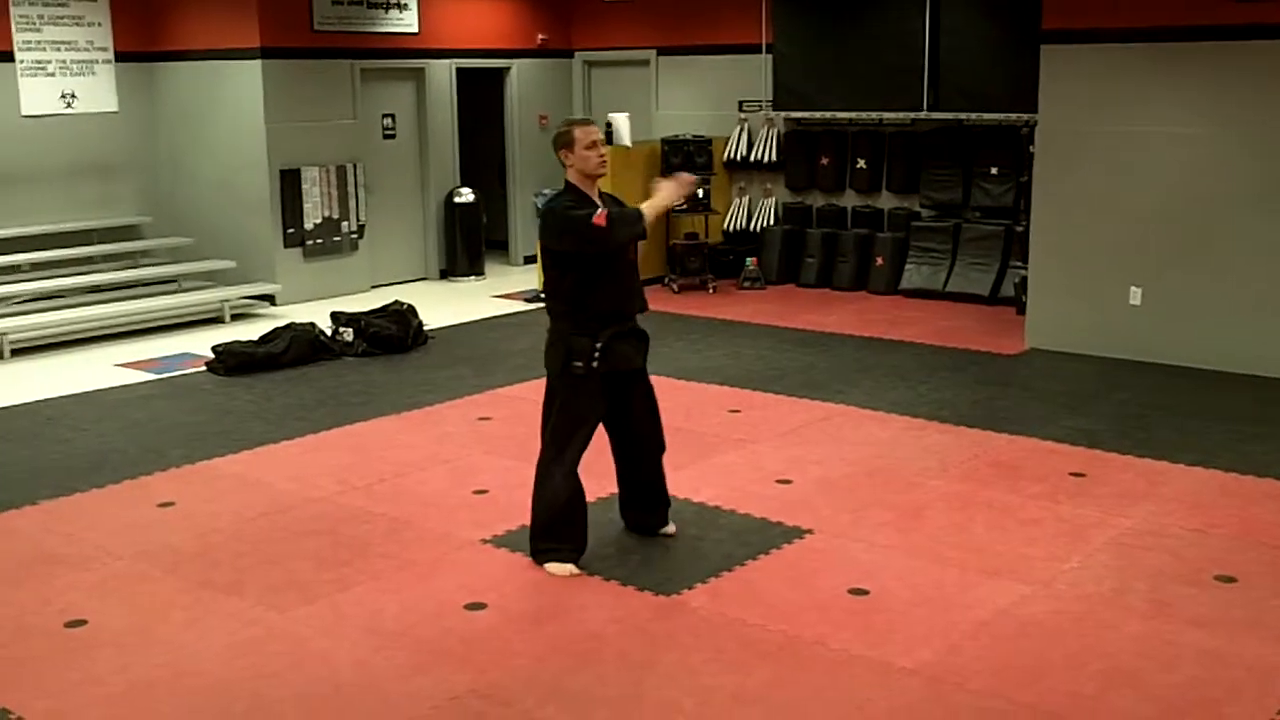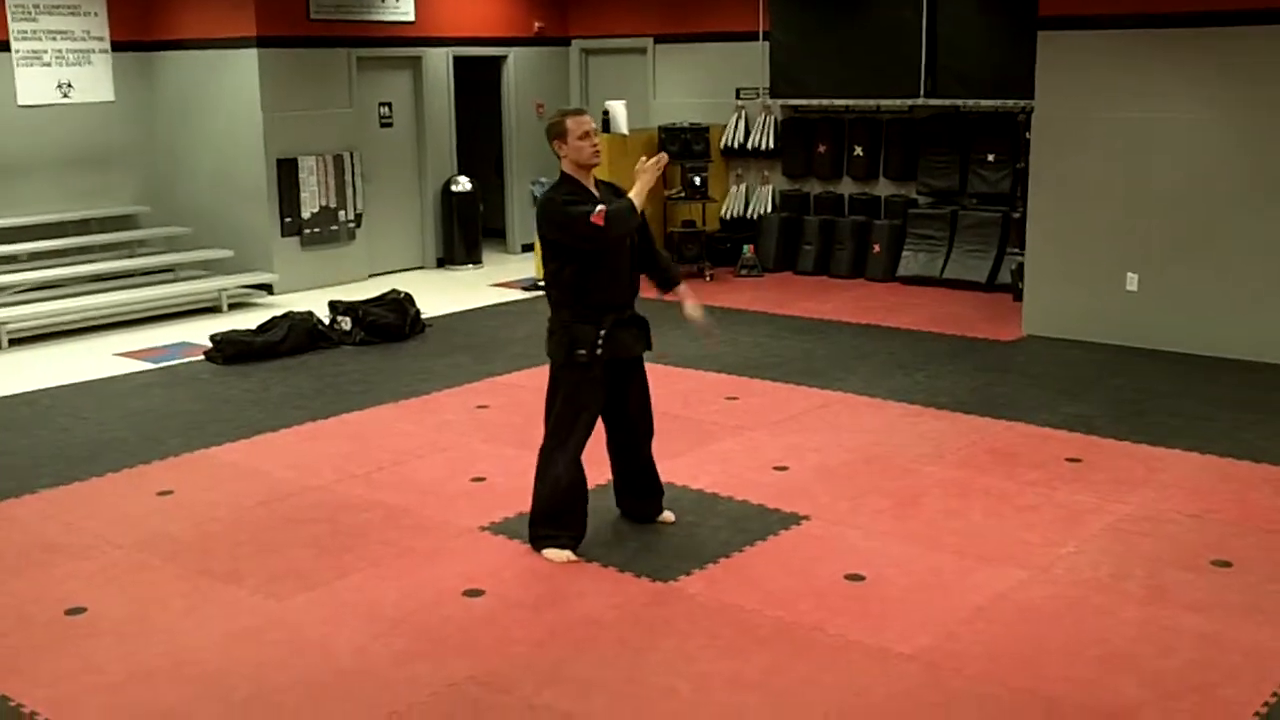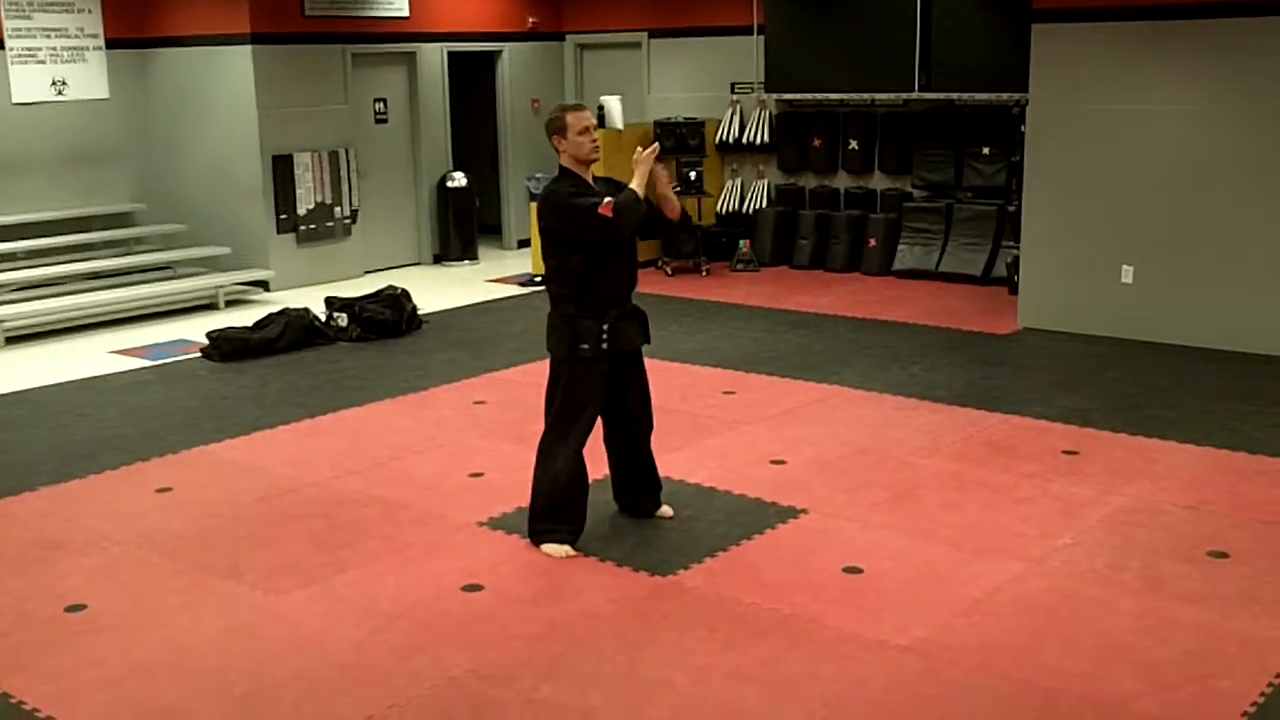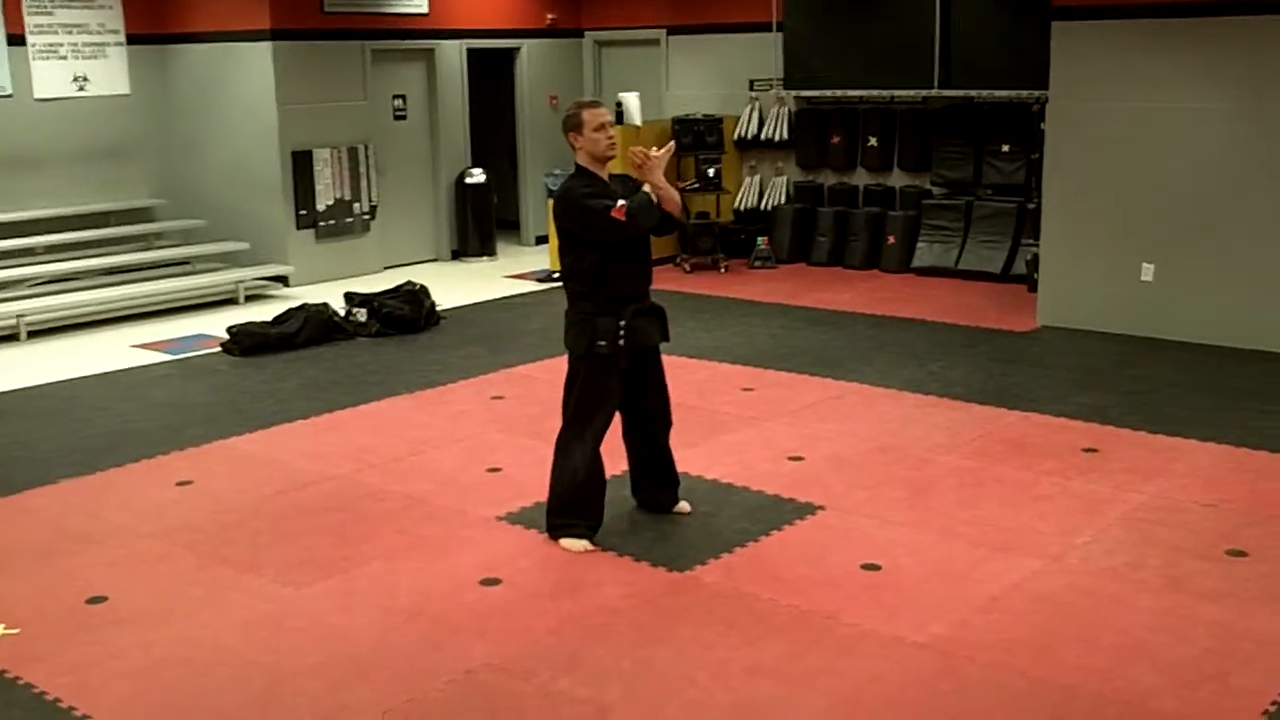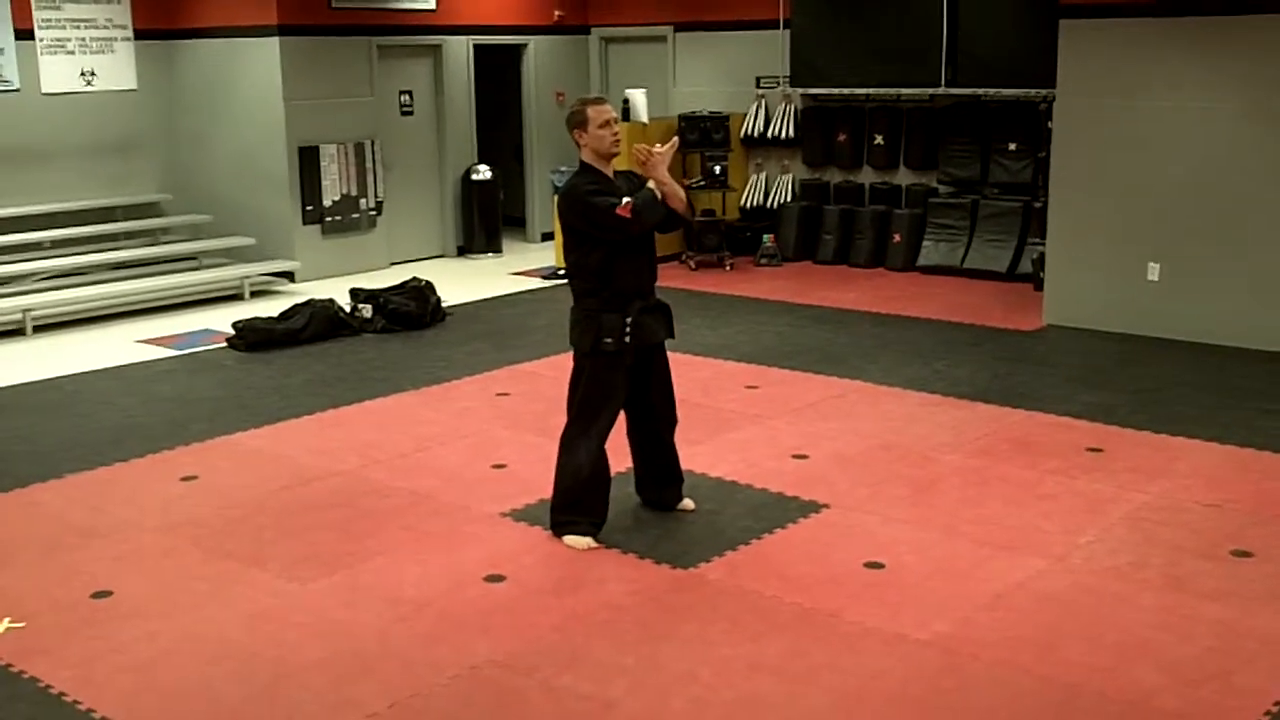
dt=0.3s
person 1, frame 1
left shoulder: (614, 207)
right shoulder: (560, 214)
right elbow: (614, 234)
right wrist: (662, 199)
left hip: (623, 341)
right hip: (577, 349)
left knee: (643, 436)
right knee: (563, 449)
left ankle: (647, 515)
right ankle: (553, 545)
person 1, frame 2
left shoulder: (612, 194)
right shoulder: (557, 204)
left elbow: (645, 248)
right elbow: (607, 231)
left wrist: (682, 294)
right wrist: (643, 186)
left hip: (622, 328)
right hip: (579, 336)
left knee: (633, 424)
right knee: (567, 435)
left ankle: (641, 503)
right ankle: (553, 532)
person 1, frame 3
left shoulder: (610, 188)
right shoulder: (558, 198)
left elbow: (657, 222)
right elbow: (615, 220)
left wrist: (663, 190)
right wrist: (640, 176)
left hip: (621, 321)
right hip: (579, 330)
left knee: (632, 418)
right knee: (567, 429)
left ankle: (639, 497)
right ankle: (551, 526)
person 1, frame 4
left shoulder: (625, 185)
right shoulder: (574, 196)
left elbow: (672, 219)
right elbow: (629, 224)
left wrist: (656, 181)
right wrist: (652, 182)
left hip: (638, 318)
right hip: (597, 327)
left knee: (651, 414)
right knee: (584, 426)
left ankle: (658, 493)
right ankle: (569, 522)
person 1, frame 5
left shoulder: (630, 182)
right shoulder: (578, 193)
left elbow: (677, 216)
right elbow: (634, 221)
left wrist: (660, 177)
right wrist: (656, 179)
left hip: (643, 316)
right hip: (602, 324)
left knee: (656, 412)
right knee: (589, 423)
left ankle: (661, 490)
right ankle: (573, 518)
